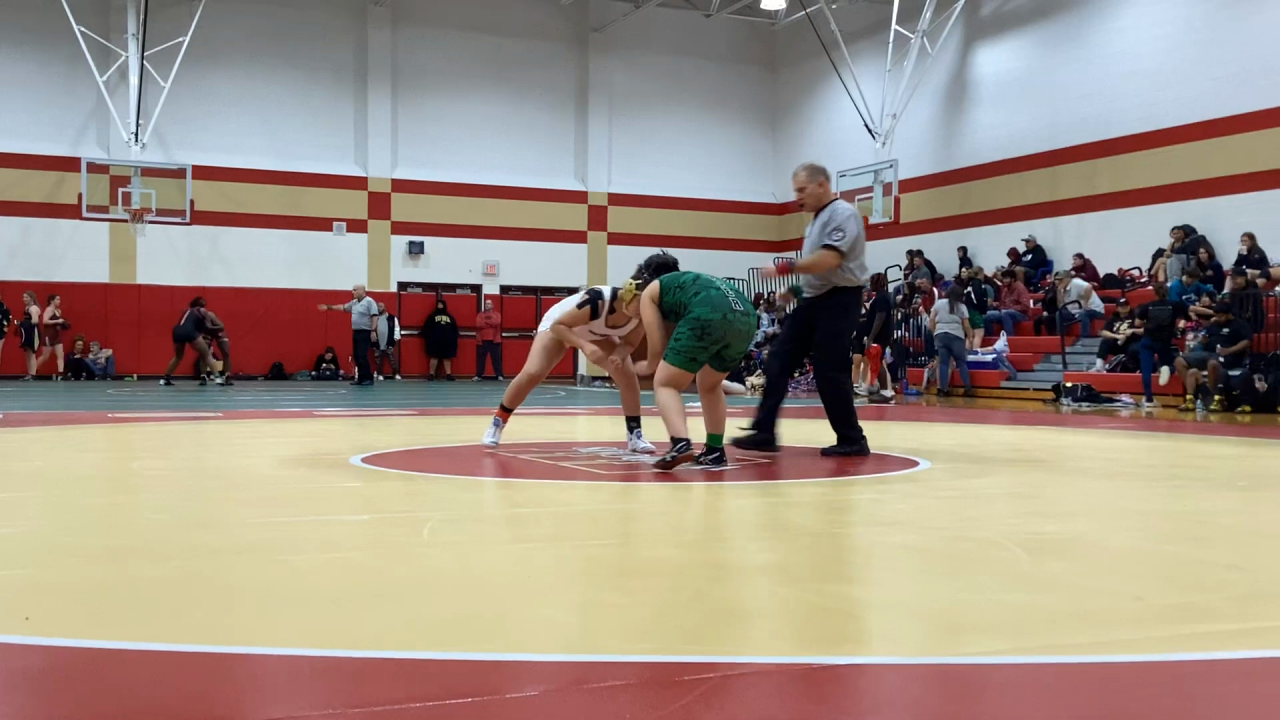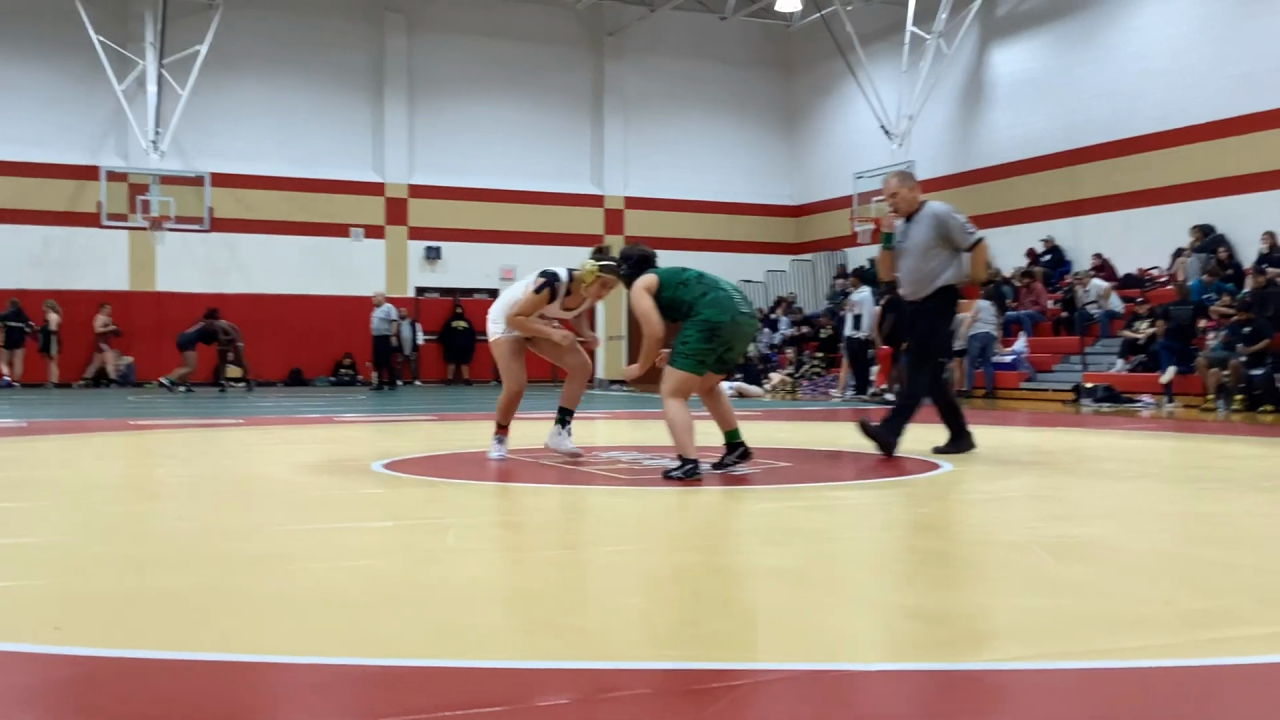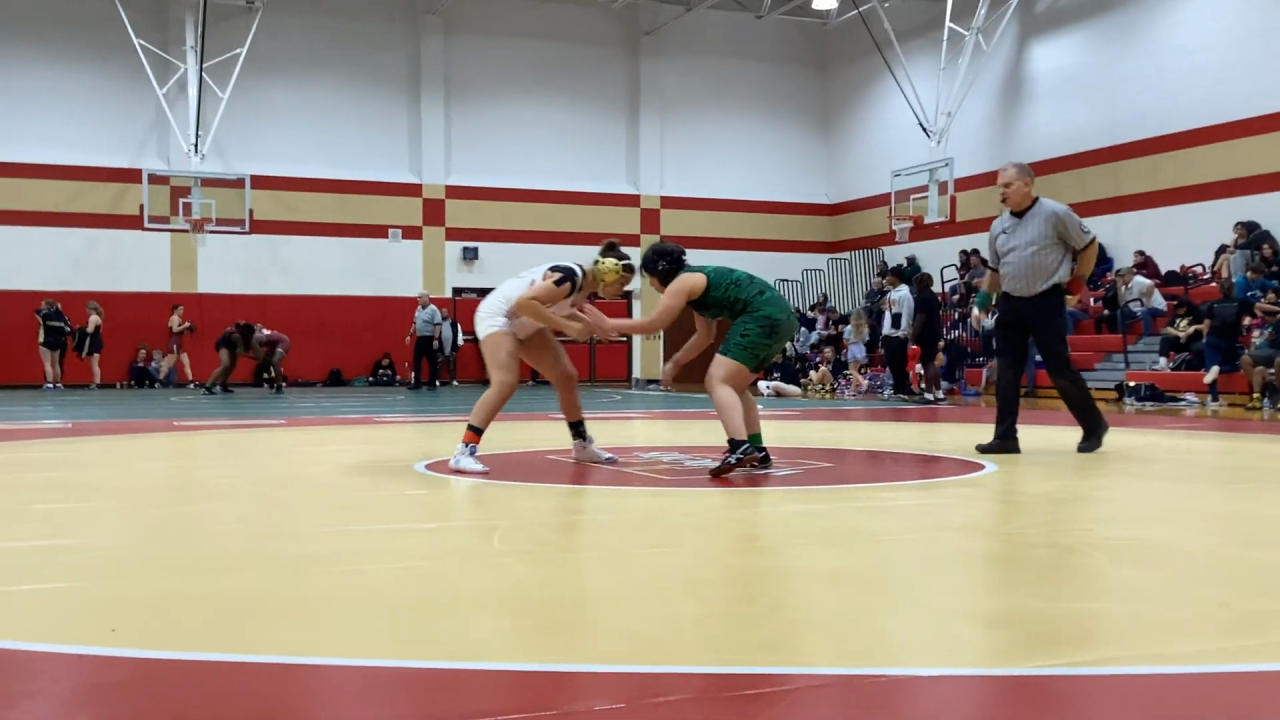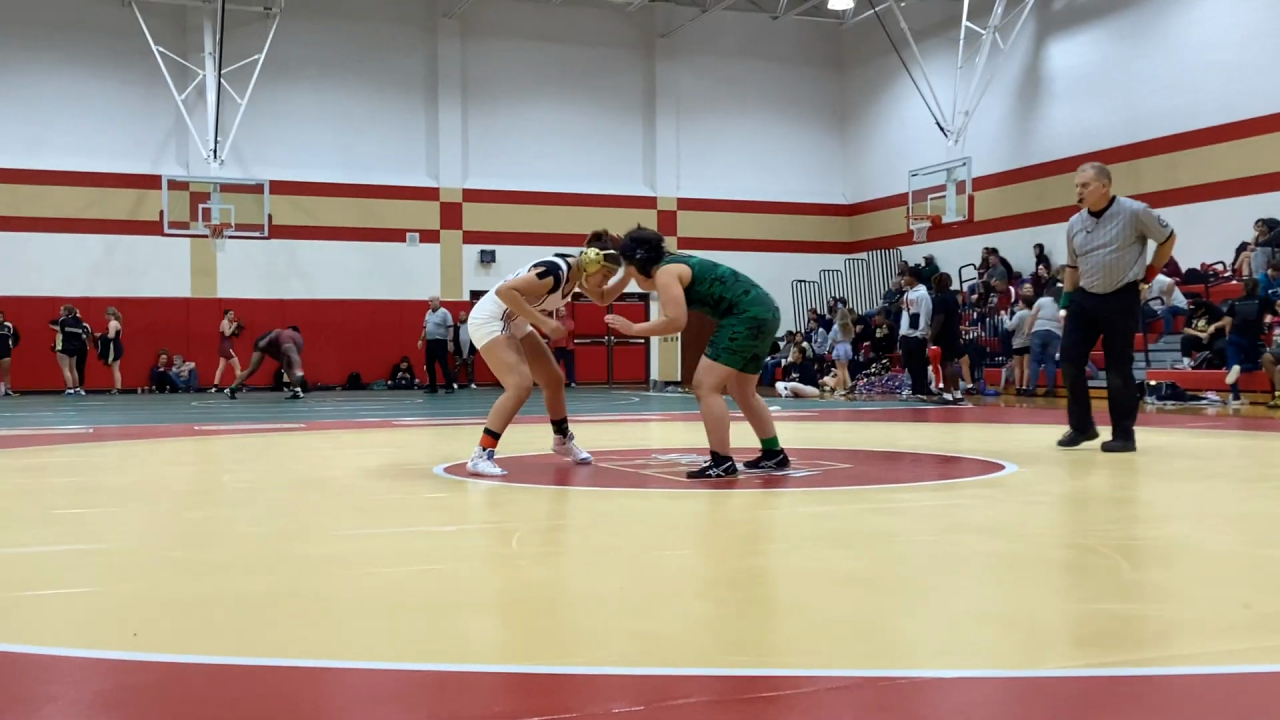
dt=0.5s
person 1, frame 1
left shoulder: (842, 213)
right shoulder: (817, 218)
left elbow: (828, 260)
left wrist: (783, 269)
right wrist: (796, 289)
left hip: (838, 302)
right hip: (812, 301)
left knee: (827, 373)
right knee: (778, 364)
left ankle: (852, 440)
right ankle: (764, 435)
person 1, frame 2
left shoulder: (939, 215)
right shoulder: (898, 226)
left elbow: (978, 247)
right elbow: (886, 273)
right wrist: (887, 237)
left hip: (939, 301)
right hip: (915, 304)
left knee: (918, 367)
right knee: (930, 372)
left ankle: (889, 432)
right ankle: (960, 436)
person 1, frame 3
left shoulder: (1055, 213)
right shoulder: (998, 225)
left elbow: (1089, 246)
right elbow: (994, 270)
left wrist: (1077, 284)
right wrist: (983, 298)
left hip: (1046, 301)
right hip: (1010, 303)
left knee: (1058, 368)
right knee: (1007, 371)
left ankle: (1094, 425)
right ankle: (1005, 436)
person 1, frame 4
left shoulder: (1135, 212)
right shoulder: (1075, 224)
left elbow: (1168, 239)
left wrist: (1150, 274)
right wrist: (1066, 301)
left hip: (1121, 299)
right hip: (1085, 299)
left knee: (1118, 367)
right knee: (1070, 360)
left ankle: (1123, 434)
right ankle: (1081, 426)
person 2, frame 1
left shoulder: (650, 291)
right shoulder: (686, 284)
left elbow: (657, 345)
left wrist: (649, 367)
left hip: (707, 317)
right hip: (744, 318)
left knee: (664, 384)
right knee: (709, 385)
left ankle: (681, 445)
right ankle: (715, 450)
person 2, frame 2
left shoulder: (639, 286)
right shoulder: (674, 279)
left elbow: (655, 334)
left wrist: (639, 368)
right wrist: (675, 356)
left hip: (713, 318)
right hip: (744, 317)
left knee: (673, 393)
right knee: (706, 386)
left ankle: (689, 463)
right ankle: (735, 446)
person 2, frame 3
left shoulder: (683, 283)
right shoulder: (697, 281)
left elbow: (651, 325)
right elbow: (705, 335)
left wrist: (607, 324)
right wrist: (675, 363)
left hip: (764, 316)
right hip: (780, 317)
left knee: (718, 382)
right knee: (734, 385)
left ankle: (741, 448)
right ankle: (756, 452)
person 2, frame 4
left shoulder: (666, 272)
right shoulder: (673, 261)
left elbow: (675, 322)
right elbow: (651, 285)
left wrist: (632, 328)
left hip: (747, 316)
right hip: (763, 312)
left knee: (705, 386)
right knee: (743, 392)
left ankle: (723, 462)
right ankle: (774, 454)
person 3, frame 1
right shoulder: (597, 299)
left elbow: (629, 343)
right elbow: (559, 325)
left wrist: (618, 355)
right wrist: (585, 346)
left hip: (597, 335)
right hip: (559, 324)
left knee: (628, 375)
right knee: (532, 373)
left ankle: (634, 435)
right ankle: (498, 423)
person 3, frame 2
left shoulder: (591, 293)
right shoulder: (553, 282)
left elbow: (578, 316)
right elbow: (514, 317)
left wrist: (587, 333)
right wrist: (552, 334)
left hip: (541, 323)
right hip: (506, 320)
left knee: (581, 366)
right knee: (516, 387)
left ankle: (560, 431)
right ankle: (499, 436)
person 3, frame 3
left shoulder: (587, 285)
right shoulder: (570, 278)
right elbow: (524, 302)
left wrist: (589, 324)
right wrist: (564, 324)
left hip: (527, 323)
right hip: (498, 315)
left knee: (566, 376)
right knee: (505, 383)
left ankle: (582, 445)
right ankle: (464, 452)
person 3, frame 4
left shoulder: (577, 271)
right shoulder: (555, 273)
left elbow: (603, 298)
right elbow: (503, 290)
left wrist: (626, 276)
right wrist: (541, 320)
left hip: (513, 325)
right hip: (489, 320)
left knee: (555, 380)
right knee: (519, 387)
left ankle: (563, 441)
right ankle: (481, 456)
